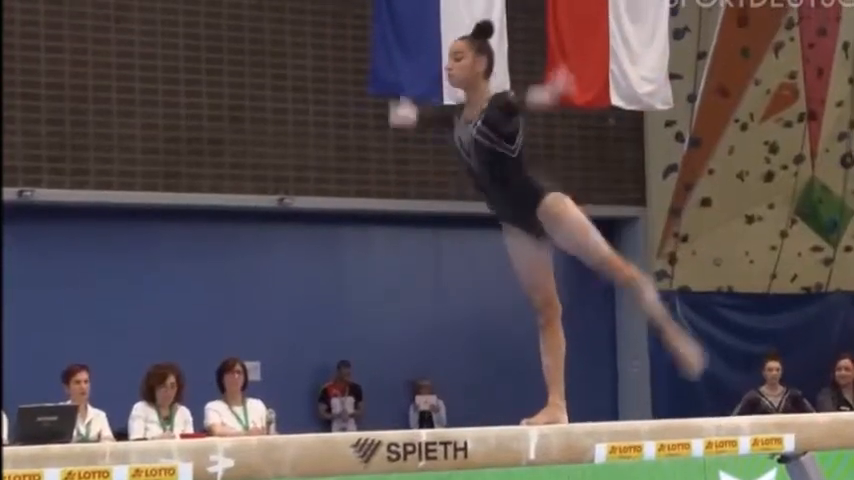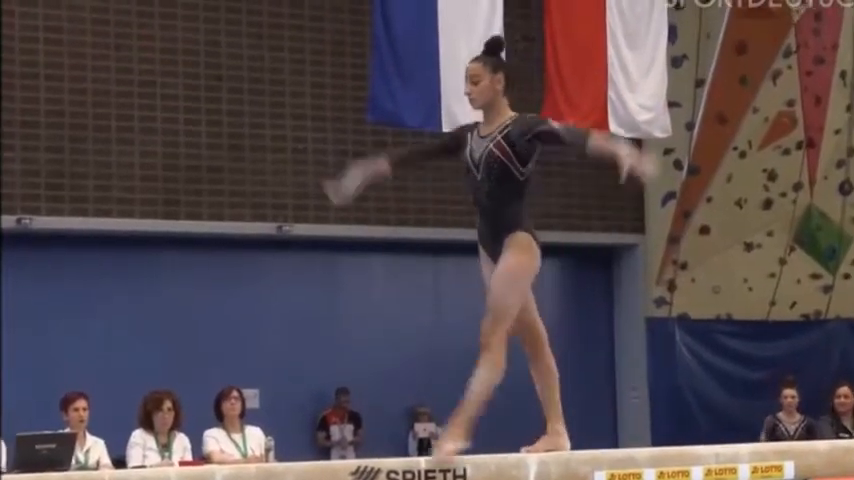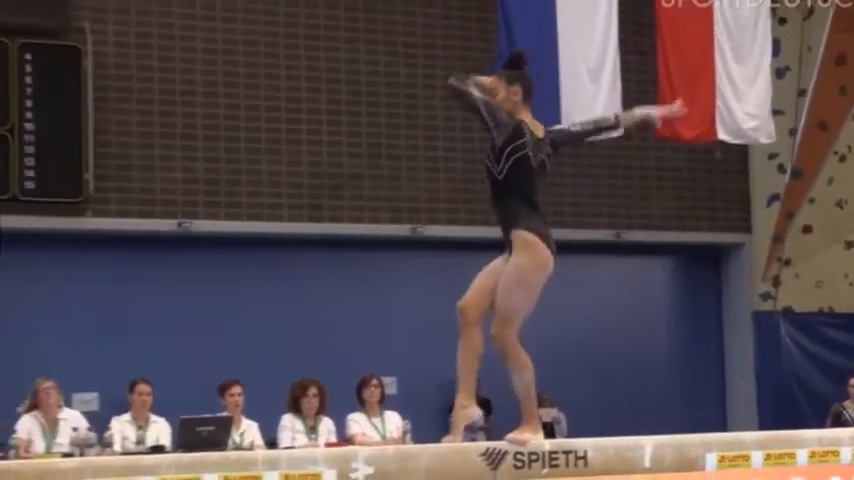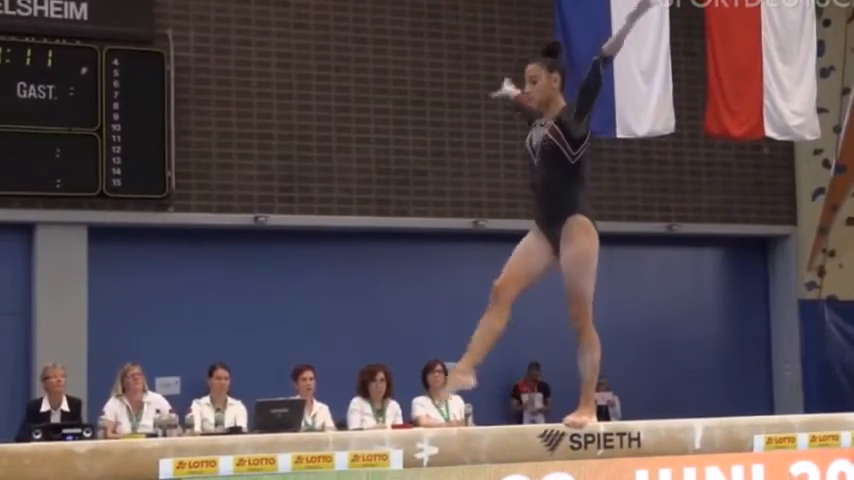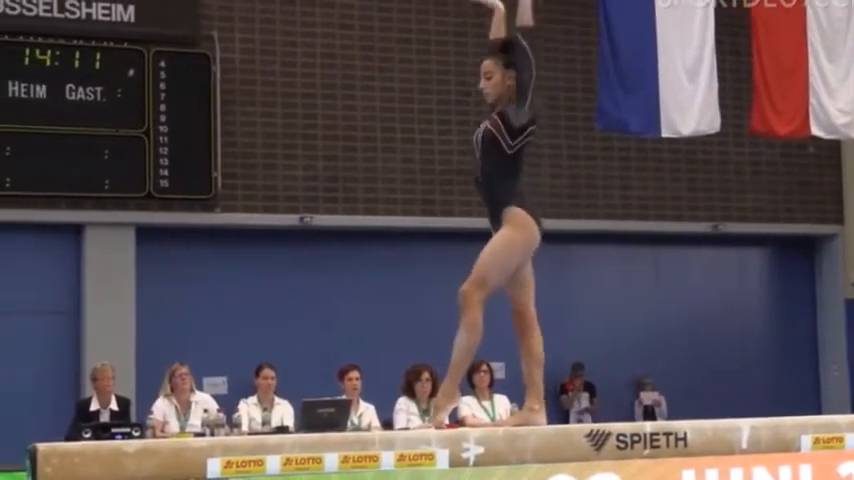
dt=1s
person 1, frame 1
left shoulder: (500, 106)
right shoulder: (462, 114)
left elbow: (524, 102)
right elbow: (435, 115)
left wrist: (546, 93)
right wrist: (408, 113)
left hip: (543, 204)
right hip: (515, 220)
left knee: (615, 267)
right knee: (545, 309)
left ankle: (673, 333)
right ankle: (556, 405)
person 1, frame 2
left shoulder: (526, 127)
right shoulder: (469, 135)
left elbow: (573, 136)
right elbow: (417, 152)
left wrist: (620, 150)
right wrist: (364, 171)
left hip: (519, 243)
right hip: (490, 245)
left knee: (491, 336)
right knee: (532, 340)
left ankle: (459, 427)
right ankle: (556, 431)
person 1, frame 3
left shoulder: (507, 127)
right shoulder: (547, 135)
left elbow: (460, 87)
right elbow: (603, 124)
left wrist: (479, 85)
right wrist: (650, 111)
left hip: (530, 246)
right hip: (519, 246)
left knee: (503, 333)
right knee: (468, 310)
left ankle: (531, 424)
right ankle: (465, 403)
person 1, frame 4
left shoulder: (574, 116)
right shoulder: (540, 122)
left elbow: (596, 70)
right elbow: (529, 105)
right wrist: (513, 94)
left hip: (575, 227)
right hip: (544, 229)
left knee: (579, 317)
right knee: (502, 291)
left ankle: (586, 406)
right ankle: (466, 369)
person 1, frame 5
left shoulder: (518, 111)
right shoulder: (499, 111)
left elbow: (522, 51)
right elbow: (500, 50)
left hip: (518, 221)
right hip: (508, 225)
left knee: (471, 294)
right knee: (524, 317)
left ankle: (449, 391)
right ankle: (534, 406)
